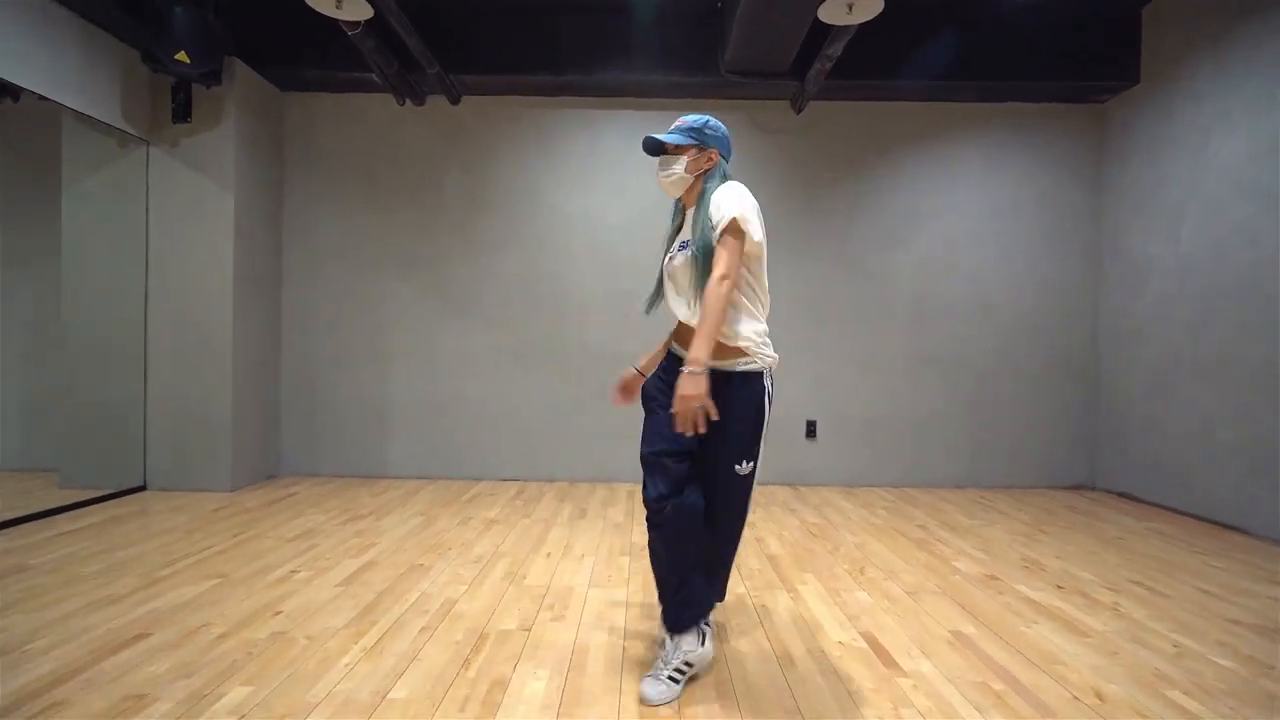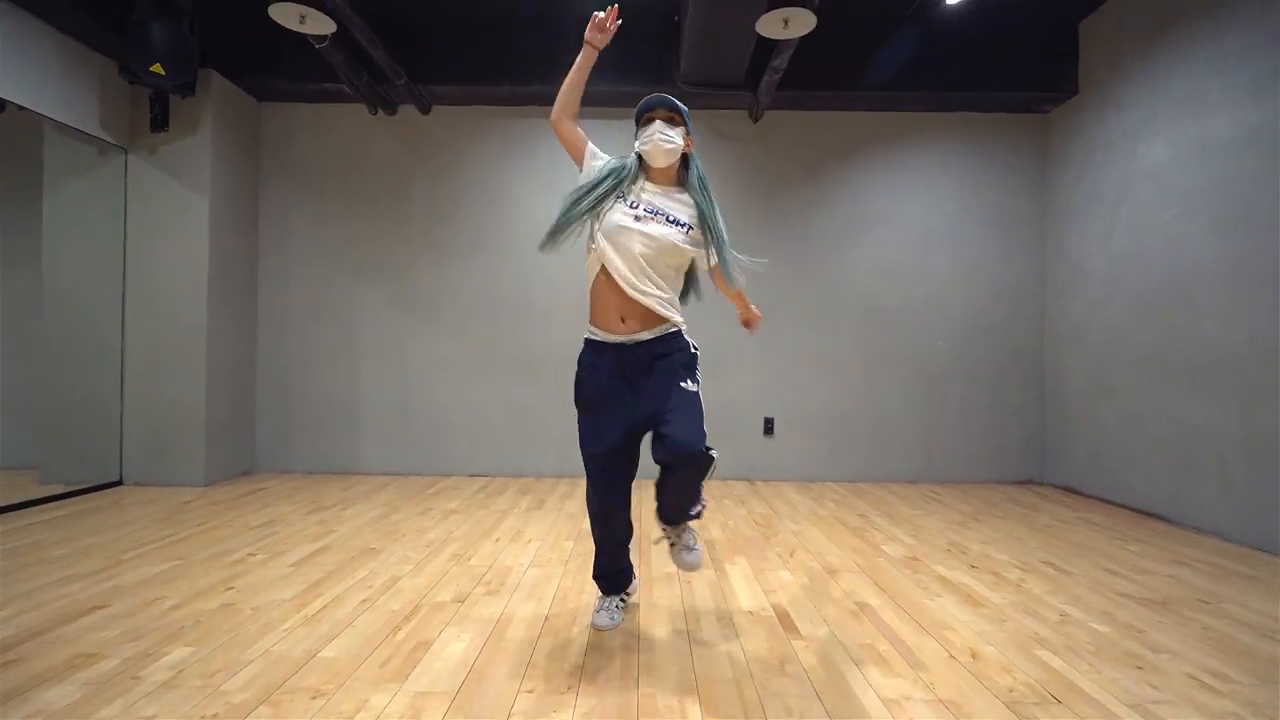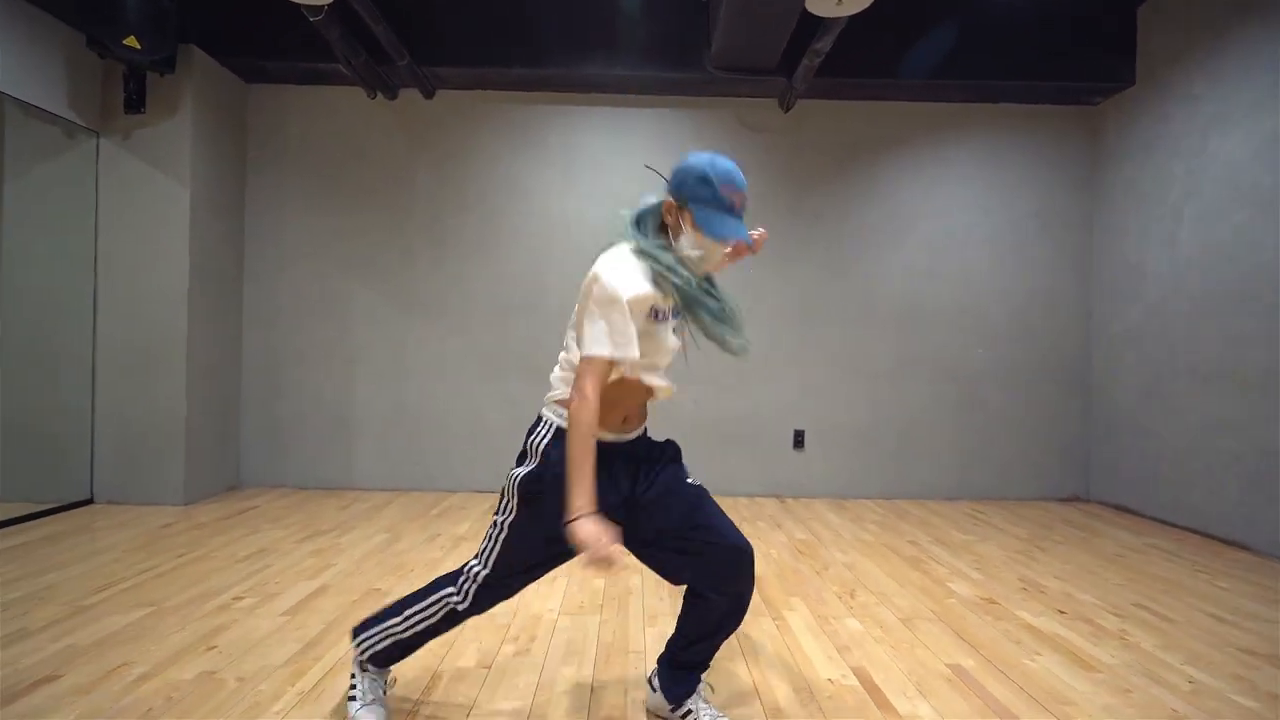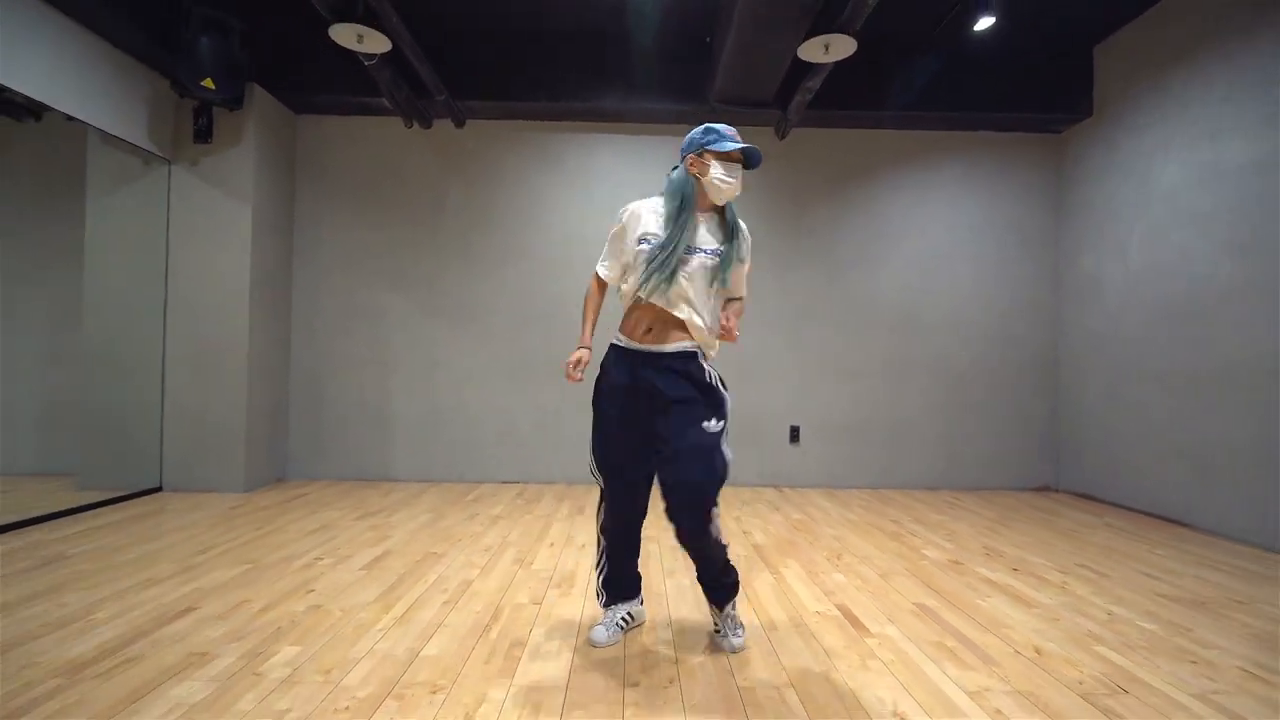
dt=0.7s
person 1, frame 1
left shoulder: (730, 195)
right shoulder: (686, 227)
left elbow: (724, 279)
left wrist: (696, 369)
right wrist: (644, 368)
left hip: (737, 387)
right hip: (676, 382)
left knee: (721, 517)
right knee: (668, 504)
left ankle: (697, 619)
right ankle: (685, 637)
person 1, frame 2
left shoulder: (696, 208)
right shoulder: (611, 180)
left elbow: (716, 267)
right elbow: (561, 117)
left wrist: (745, 306)
left hip: (665, 353)
right hip: (604, 356)
left knee: (687, 450)
right knee: (607, 483)
left ankle: (678, 515)
right ankle: (614, 587)
person 1, frame 3
left shoulder: (671, 269)
right shoulder: (625, 277)
right elbow: (587, 393)
left wrist: (724, 259)
right wrist: (582, 511)
left hip: (637, 454)
right hip: (567, 448)
left knee: (728, 562)
right knee: (487, 582)
person 1, frame 4
left shoulder: (734, 235)
right shoulder: (641, 214)
right elbow: (601, 279)
left wrist: (730, 319)
right wrist: (583, 343)
left hip: (684, 370)
right hip: (621, 366)
left knee: (688, 493)
right knee: (619, 494)
left ankle: (724, 599)
right ankle: (623, 597)
